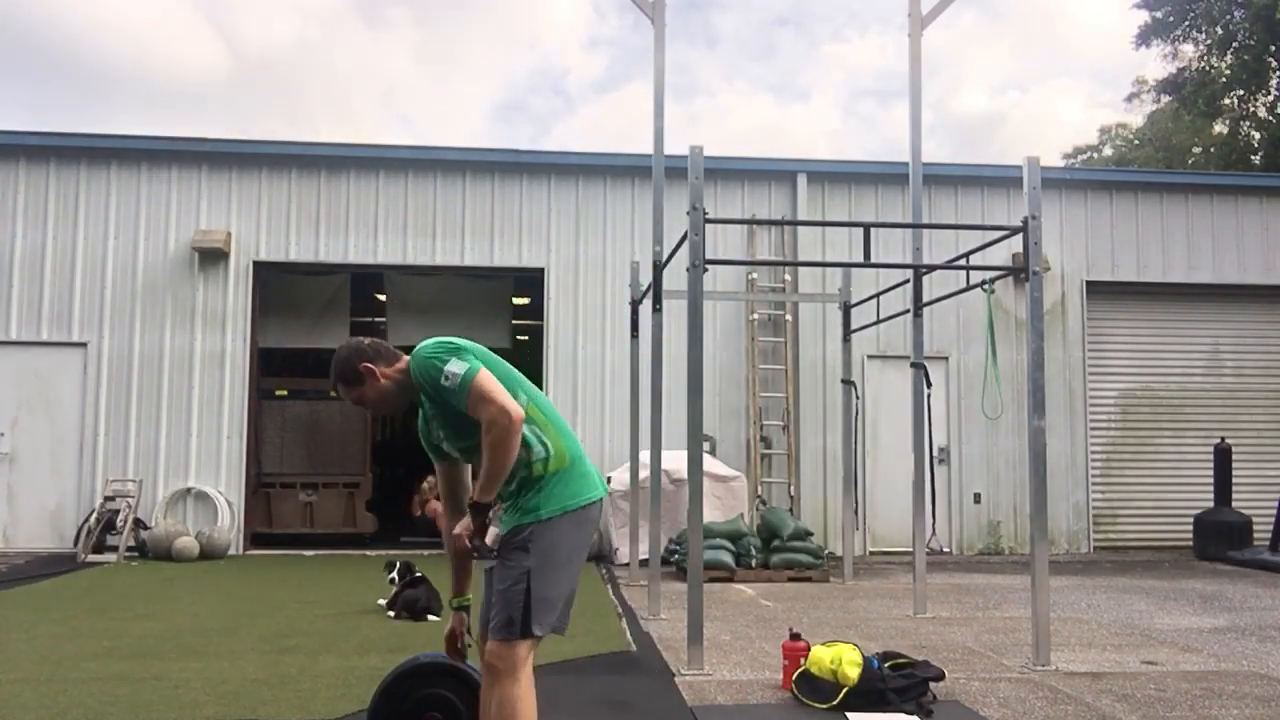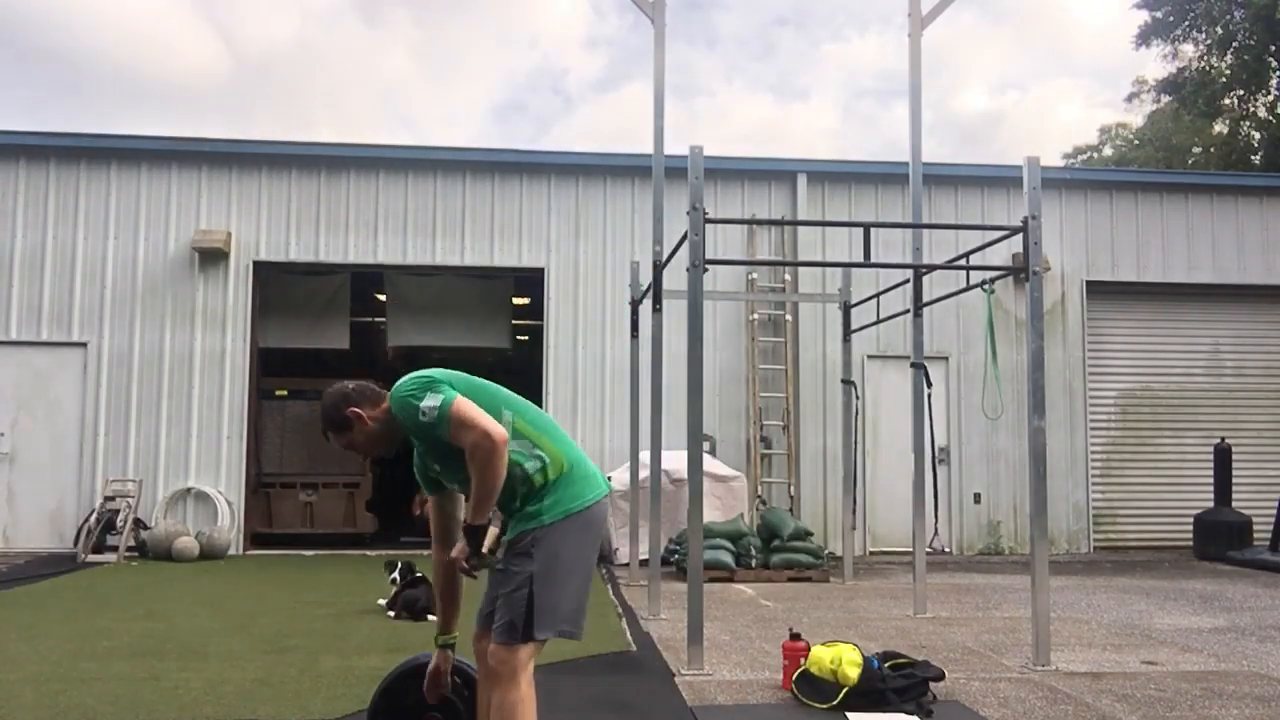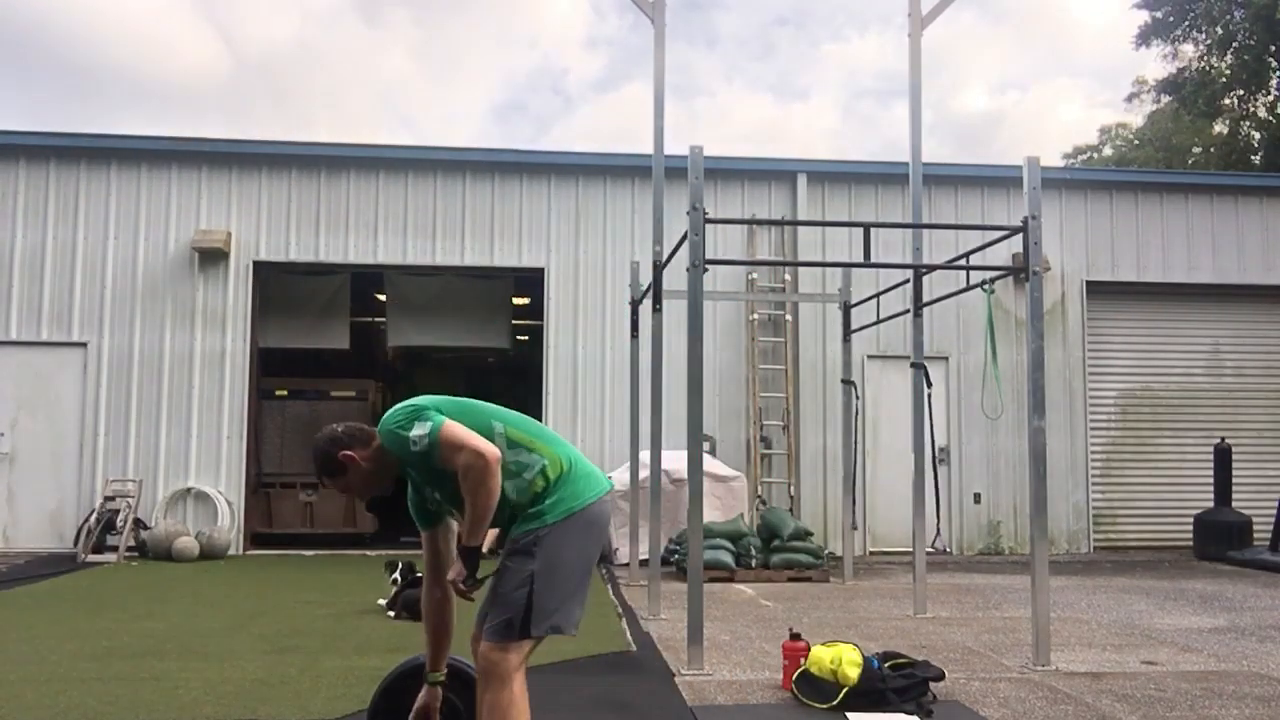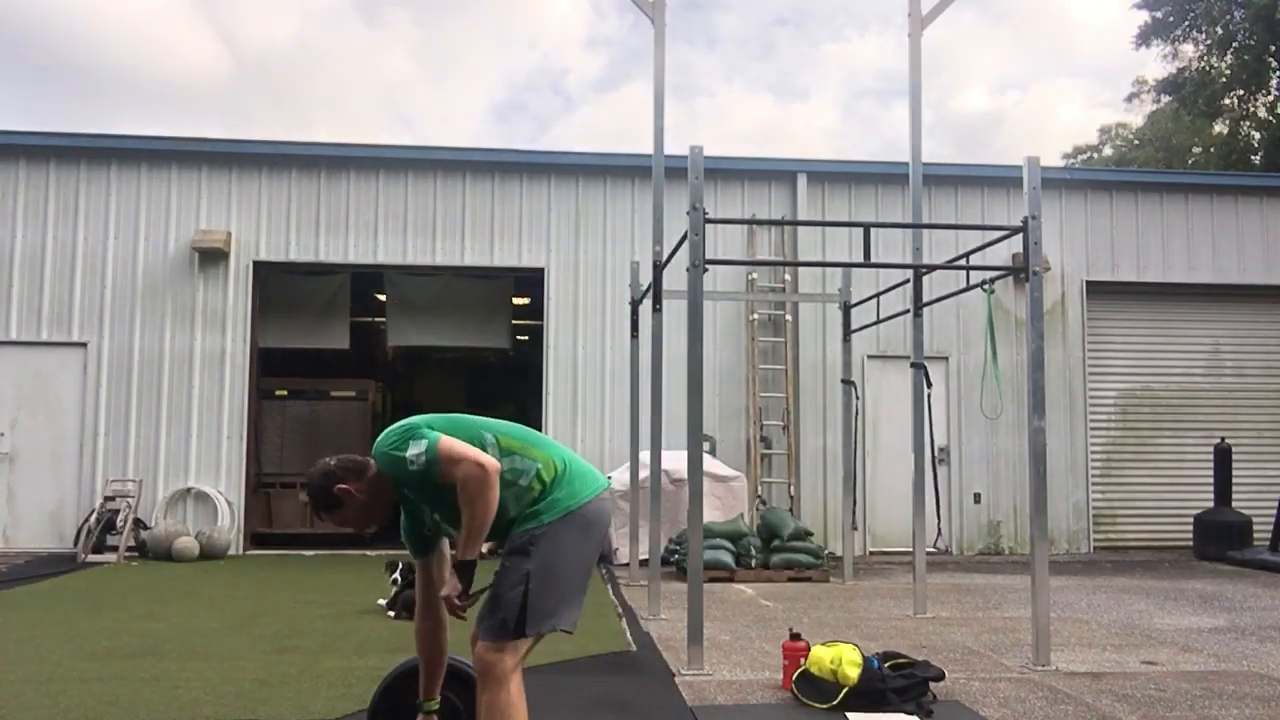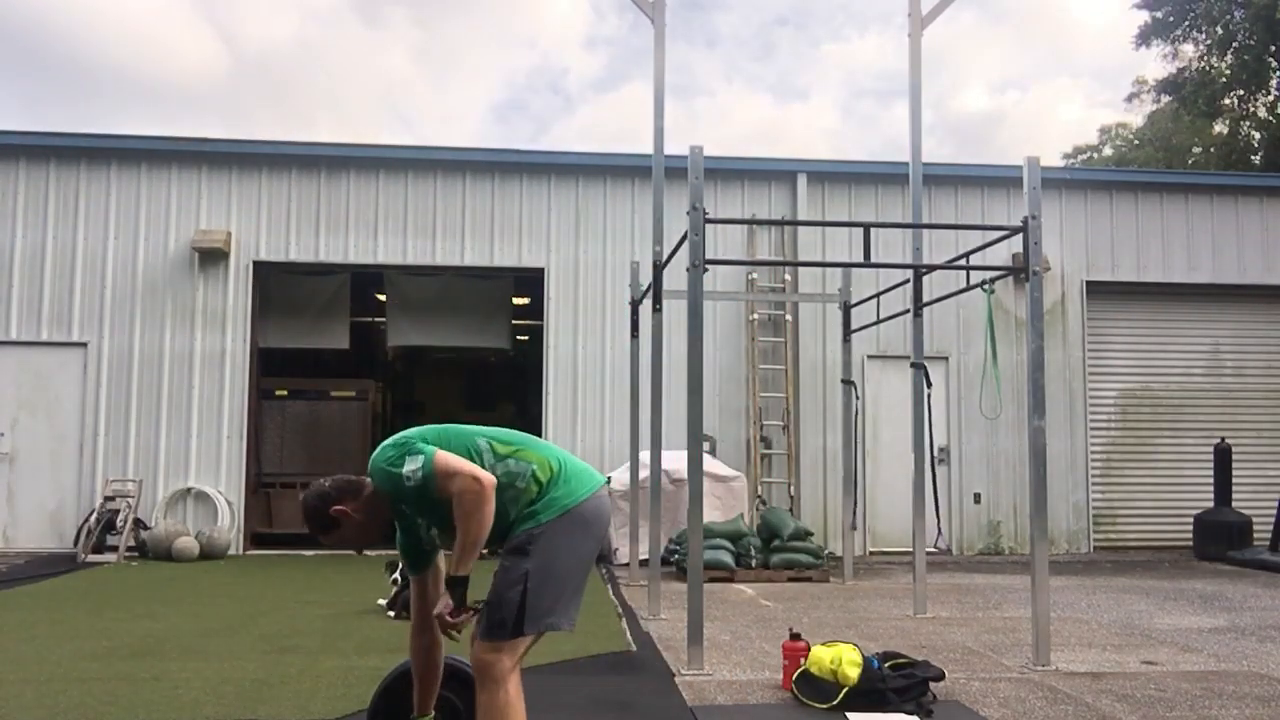
dt=0.1s
person 1, frame 1
left shoulder: (431, 360)
right shoulder: (429, 415)
left elbow: (507, 416)
right elbow: (453, 513)
left wrist: (478, 511)
right wrist: (459, 604)
left hip: (559, 500)
right hip: (538, 504)
left knee: (505, 656)
right knee: (493, 646)
person 1, frame 2
left shoulder: (411, 395)
right shoulder: (425, 454)
left elbow: (492, 439)
right elbow: (444, 550)
left wrist: (473, 532)
right wrist: (445, 643)
left hip: (563, 504)
right hip: (544, 508)
left knee: (506, 660)
right knee: (488, 645)
person 1, frame 3
left shoulder: (397, 429)
right shoulder: (420, 482)
left elbow: (482, 458)
right elbow: (437, 583)
left wrist: (468, 554)
right wrist: (434, 681)
left hip: (567, 505)
right hip: (563, 507)
left knee: (499, 659)
right knee: (491, 649)
person 1, frame 4
left shoulder: (393, 449)
right shoulder: (416, 507)
left elbow: (482, 469)
right elbow: (430, 610)
left wrist: (463, 568)
left hip: (566, 506)
right hip: (567, 508)
left knee: (496, 659)
right knee: (489, 651)
person 1, frame 5
left shoulder: (388, 465)
right shoulder: (409, 521)
left elbow: (479, 483)
right elbow: (425, 624)
left wrist: (455, 586)
left hip: (565, 505)
right hip: (574, 504)
left knee: (494, 660)
right knee: (496, 654)
